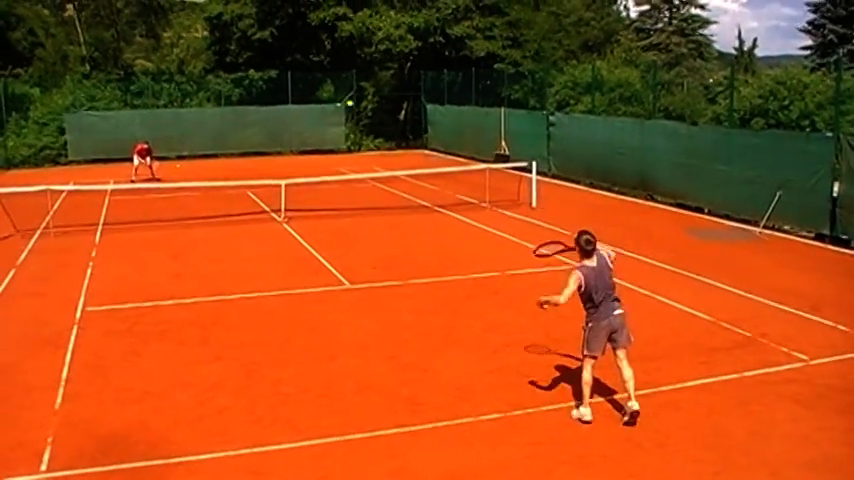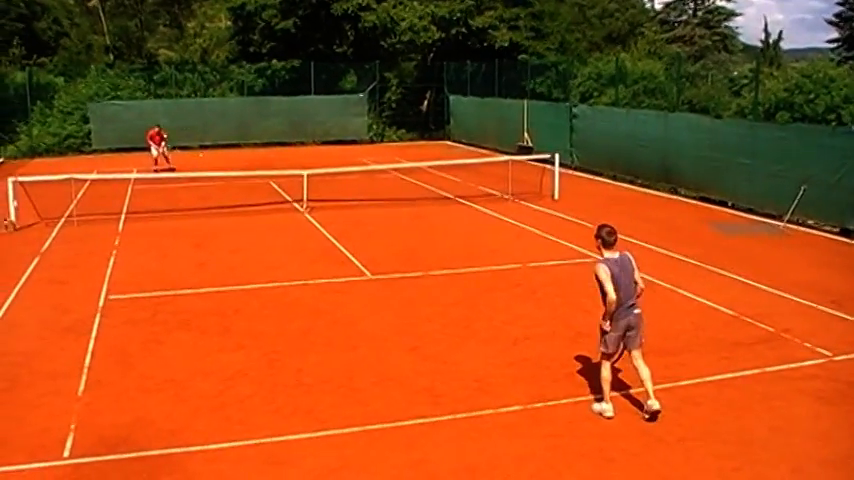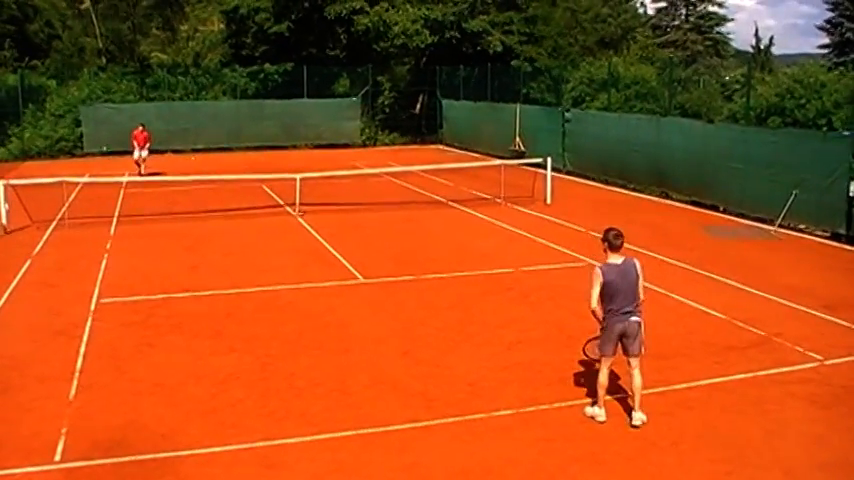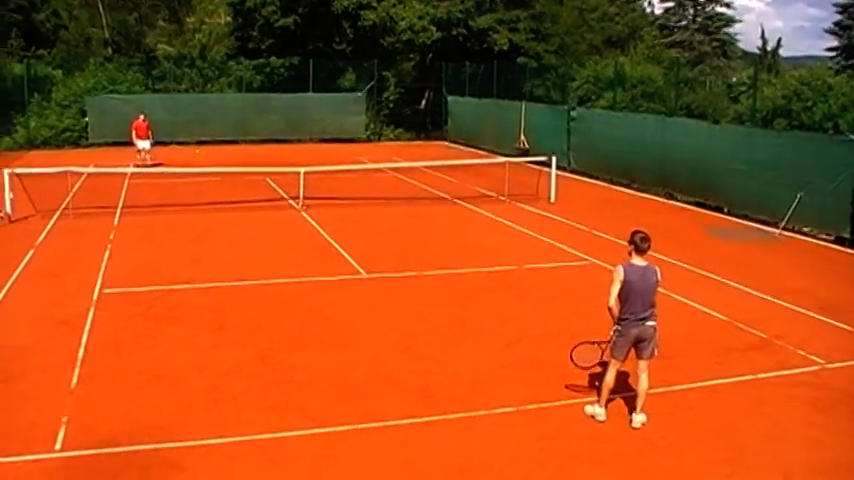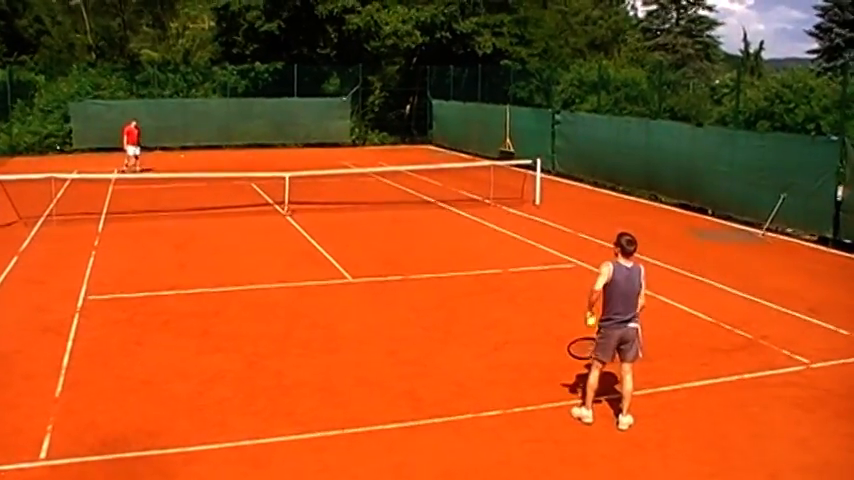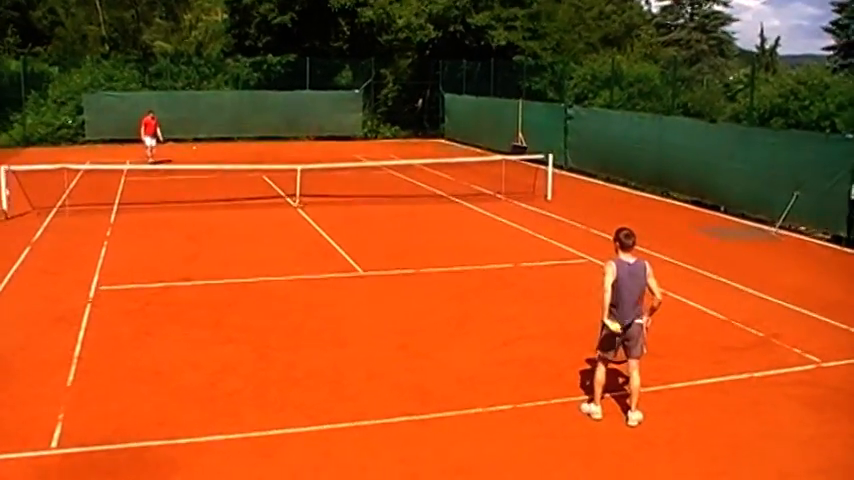
dt=0.5s
person 1, frame 1
left shoulder: (579, 274)
right shoulder: (604, 256)
left elbow: (562, 299)
right elbow: (612, 254)
left wrist: (544, 300)
right wrist: (597, 248)
left hip: (597, 322)
right hip: (617, 315)
left knee: (588, 365)
right knee: (622, 361)
left ankle: (585, 409)
right ankle: (632, 402)
person 1, frame 2
left shoulder: (601, 266)
right shoulder: (627, 257)
left elbow: (611, 297)
right elbow: (641, 286)
left wrist: (605, 318)
left hip: (616, 320)
right hip: (634, 315)
left knee: (606, 362)
right knee: (638, 360)
left ankle: (606, 405)
right ankle: (652, 401)
person 1, frame 3
left shoulder: (600, 271)
right shoulder: (634, 265)
left elbow: (594, 306)
right elbow: (640, 296)
left wrist: (603, 323)
left hip: (611, 324)
right hip: (633, 322)
left knee: (605, 367)
right knee: (635, 368)
left ankle: (599, 409)
right ankle: (637, 413)
person 1, frame 4
left shoulder: (621, 270)
right shoulder: (655, 272)
left elbow: (612, 303)
right elbow: (649, 299)
left wrist: (617, 323)
left hip: (627, 327)
right hip: (649, 327)
left knee: (613, 368)
right knee: (643, 371)
left ankle: (600, 408)
right ankle: (638, 415)
person 1, frame 5
left shoulder: (609, 267)
right shoulder: (640, 271)
left elbow: (597, 289)
right elbow: (641, 303)
left wrist: (589, 310)
left hip: (609, 329)
right hip: (631, 328)
left knee: (596, 368)
right knee: (627, 373)
left ankle: (586, 410)
right ankle: (624, 416)
person 1, frame 6
left shoulder: (612, 265)
right shoulder: (645, 266)
left elbow: (607, 289)
right elbow: (658, 297)
left wrist: (605, 316)
right wrist: (648, 316)
left hip: (614, 325)
right hip: (636, 325)
left knee: (602, 364)
right knee: (634, 369)
left ankle: (595, 406)
right ankle: (633, 412)
